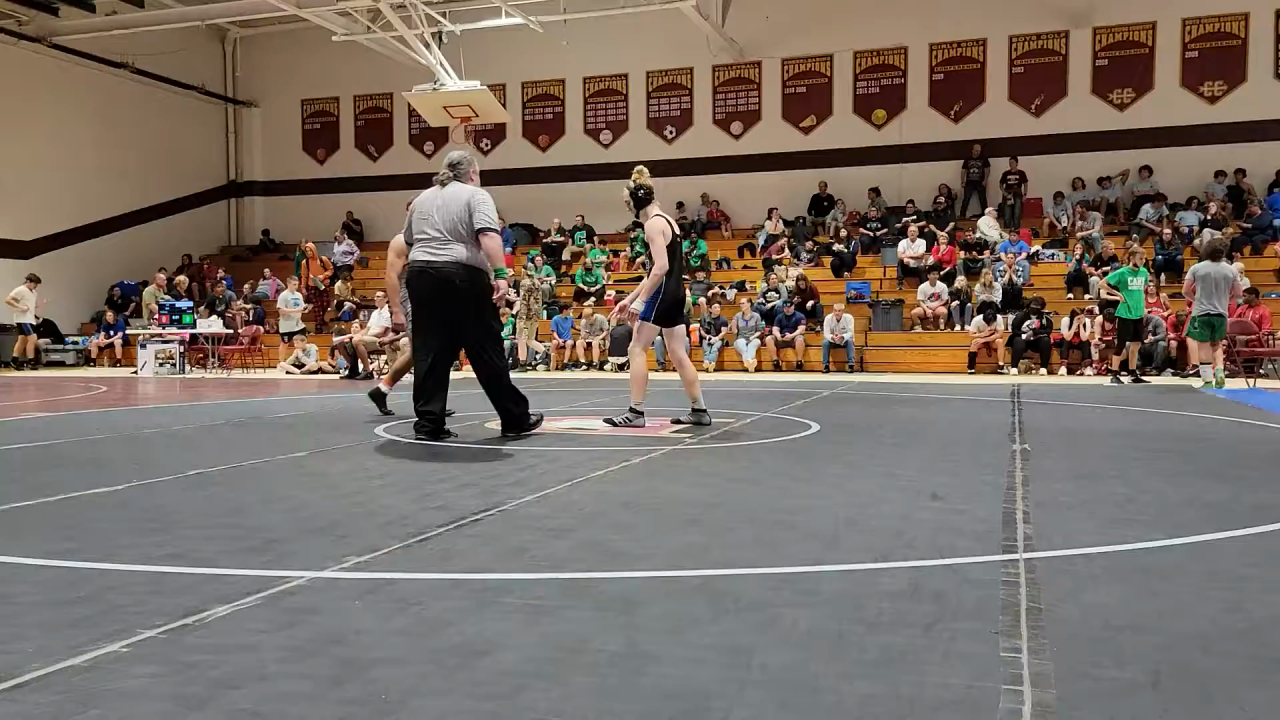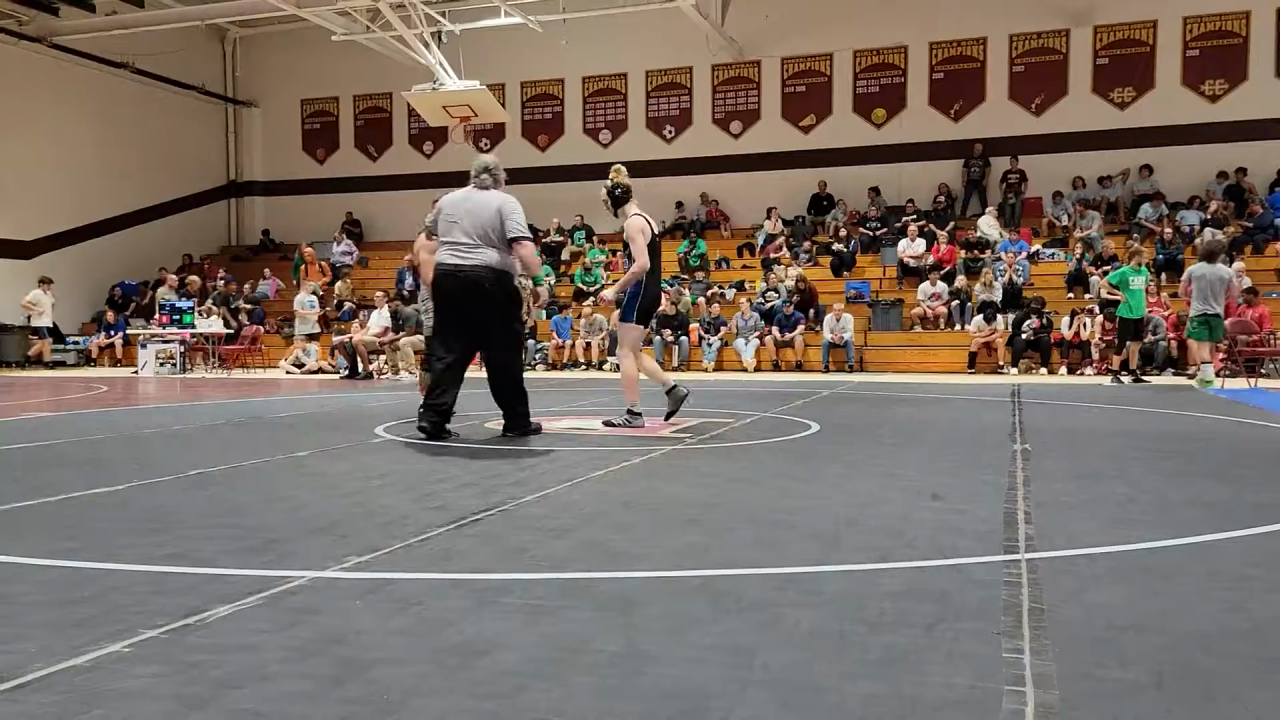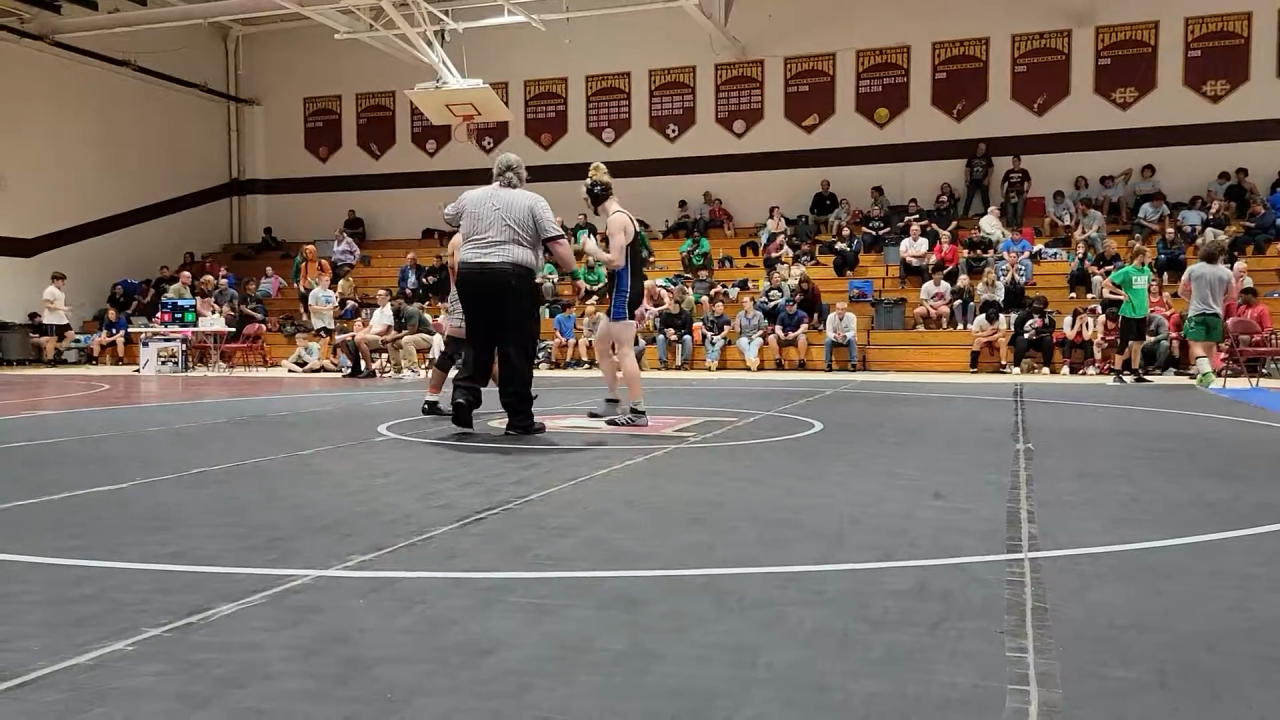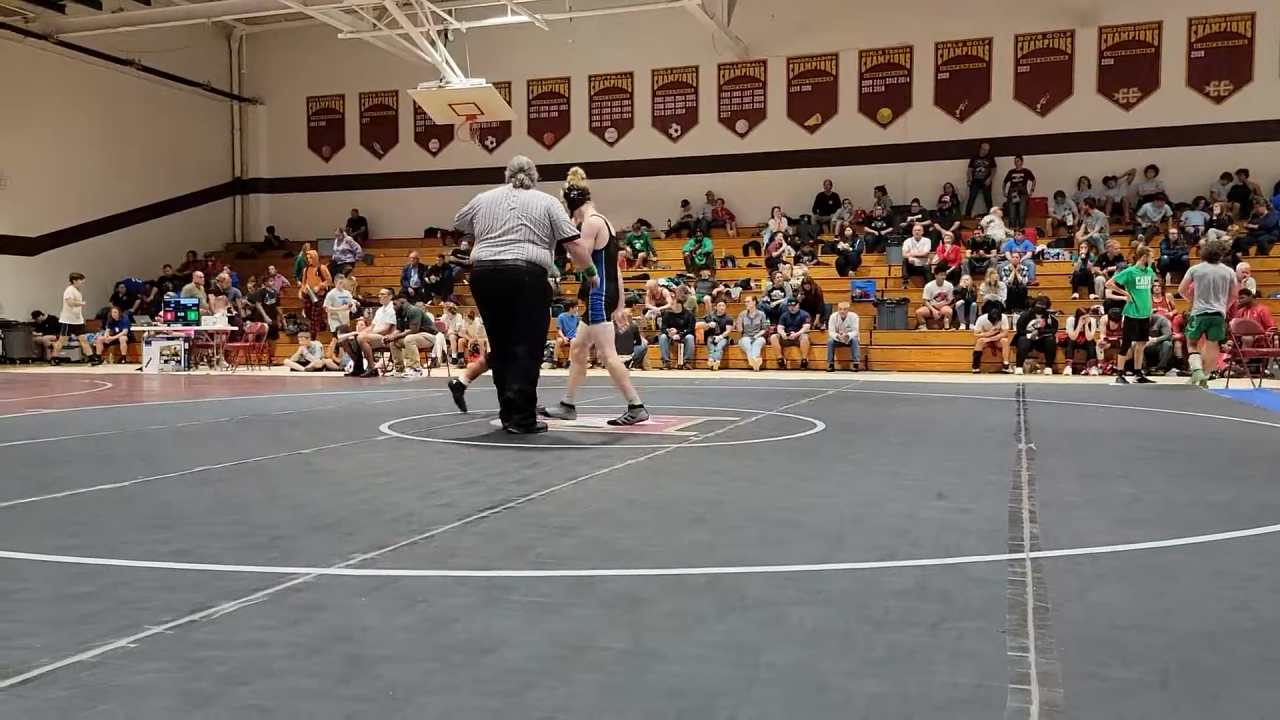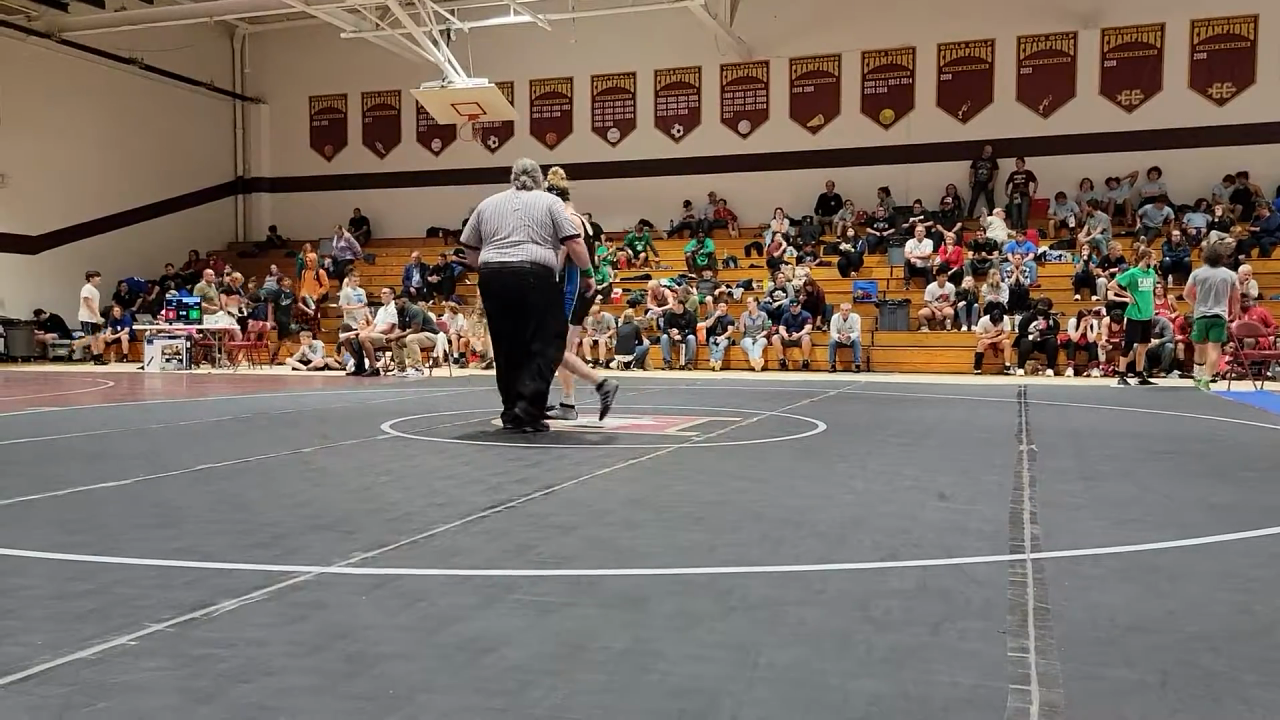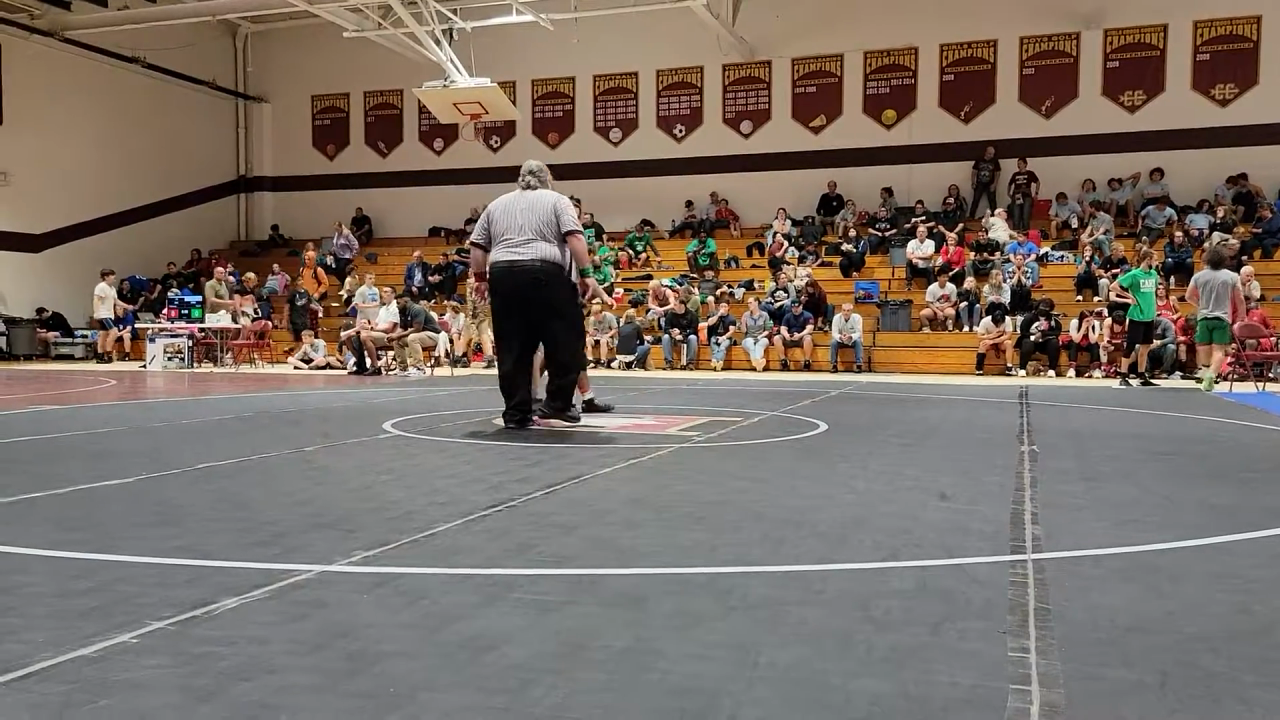
dt=0.2s
person 1, frame 1
left shoulder: (422, 199)
right shoulder: (476, 196)
left elbow: (408, 242)
right elbow: (488, 237)
right wrist: (501, 275)
left hip: (422, 278)
right hip: (463, 279)
left knee: (429, 354)
right knee: (486, 352)
left ankle: (428, 423)
right ankle: (515, 419)
person 1, frame 2
left shoulder: (449, 200)
right shoulder: (505, 202)
left elbow: (428, 238)
right elbow: (522, 244)
right hip: (489, 282)
left knee: (446, 353)
right knee: (502, 352)
left ankle: (432, 416)
right ankle: (517, 422)
person 1, frame 3
left shoulder: (469, 198)
right shoulder: (532, 201)
left elbow: (449, 217)
right elbow: (557, 242)
right wrist: (575, 275)
left hip: (471, 276)
right hip: (512, 279)
left knee: (478, 342)
right knee: (517, 348)
left ankle: (464, 395)
right ankle: (520, 419)
person 1, frame 4
left shoulder: (482, 200)
right shoulder: (547, 202)
left elbow: (460, 222)
right elbow: (573, 242)
right wrist: (590, 272)
left hip: (484, 276)
right hip: (525, 277)
left knee: (501, 345)
right knee: (526, 347)
left ankle: (509, 410)
right ankle: (521, 416)
person 1, frame 5
left shoulder: (488, 204)
right shoulder: (550, 202)
left elbow: (469, 245)
right elbow: (573, 241)
left wrist: (489, 266)
right wrist: (587, 273)
left hip: (494, 279)
right hip: (534, 279)
left knee: (508, 348)
right knee: (545, 343)
left ankle: (512, 413)
right ankle: (527, 405)
person 1, frame 6
left shoulder: (497, 205)
right shoulder: (557, 201)
left elbow: (477, 245)
right elbow: (575, 238)
left wrist: (480, 278)
right wrist: (585, 274)
left hip: (504, 278)
right hip: (545, 276)
left knee: (512, 348)
right knee: (566, 340)
left ankle: (516, 413)
right ankle: (558, 403)
person 2, frame 1
left shoulder: (653, 223)
right shoulder: (668, 221)
left elbow: (660, 267)
left wrist: (639, 299)
right wrist: (633, 297)
left hip: (661, 293)
right hip: (676, 292)
left knee: (637, 350)
right knee: (678, 355)
left ankle: (636, 412)
right ankle: (700, 410)
person 2, frame 2
left shoulder: (632, 223)
right shoulder: (644, 220)
left elbow: (643, 265)
left wrist: (615, 289)
right wrist: (621, 288)
left hip: (639, 292)
right hip: (648, 292)
left knee: (626, 353)
right knee: (633, 352)
left ankle: (634, 413)
right ankle: (674, 389)
person 2, frame 3
left shoulder: (615, 219)
right shoulder: (624, 217)
left elbow: (615, 261)
left wrist: (591, 249)
right wrist: (639, 300)
left hip: (622, 291)
right hip: (630, 289)
left knee: (622, 351)
right knee: (601, 343)
left ankle: (638, 411)
right ankle: (612, 400)
person 2, frame 4
left shoulder: (591, 222)
right shoulder: (600, 222)
left elbow: (580, 261)
right elbow: (612, 267)
right wrist: (620, 305)
left hip: (597, 294)
right hip: (608, 293)
left knee: (605, 353)
right knee: (578, 349)
left ankle: (635, 407)
right ankle: (567, 405)
person 2, frame 5
left shoulder: (567, 221)
right shoulder: (579, 221)
left elbow: (557, 259)
left hip: (572, 292)
right hip: (581, 291)
left knee: (560, 351)
right knee: (564, 349)
left ankle: (603, 385)
right ankle: (567, 405)
person 2, frame 6
left shoulder: (541, 220)
right shoulder: (555, 219)
left elbow: (537, 259)
left hip: (547, 291)
right hip: (562, 291)
left knee: (528, 346)
right knee: (552, 350)
left ankle: (539, 401)
right ankle: (565, 403)
